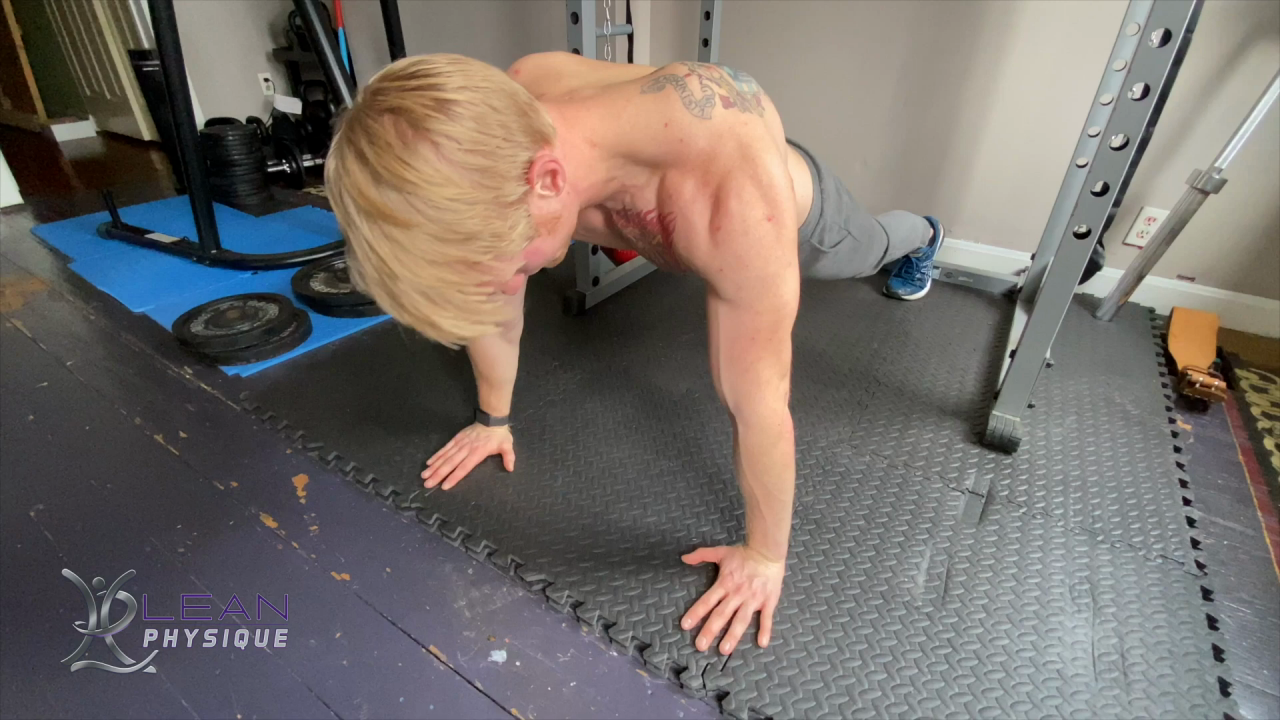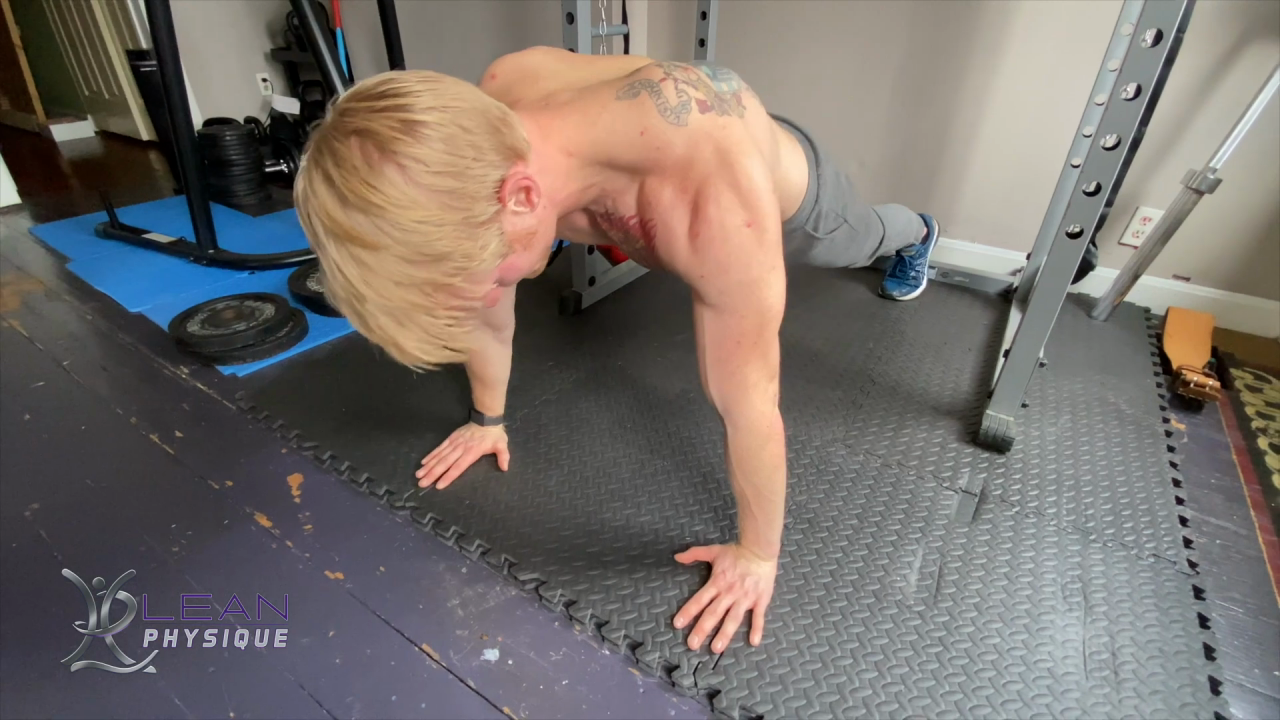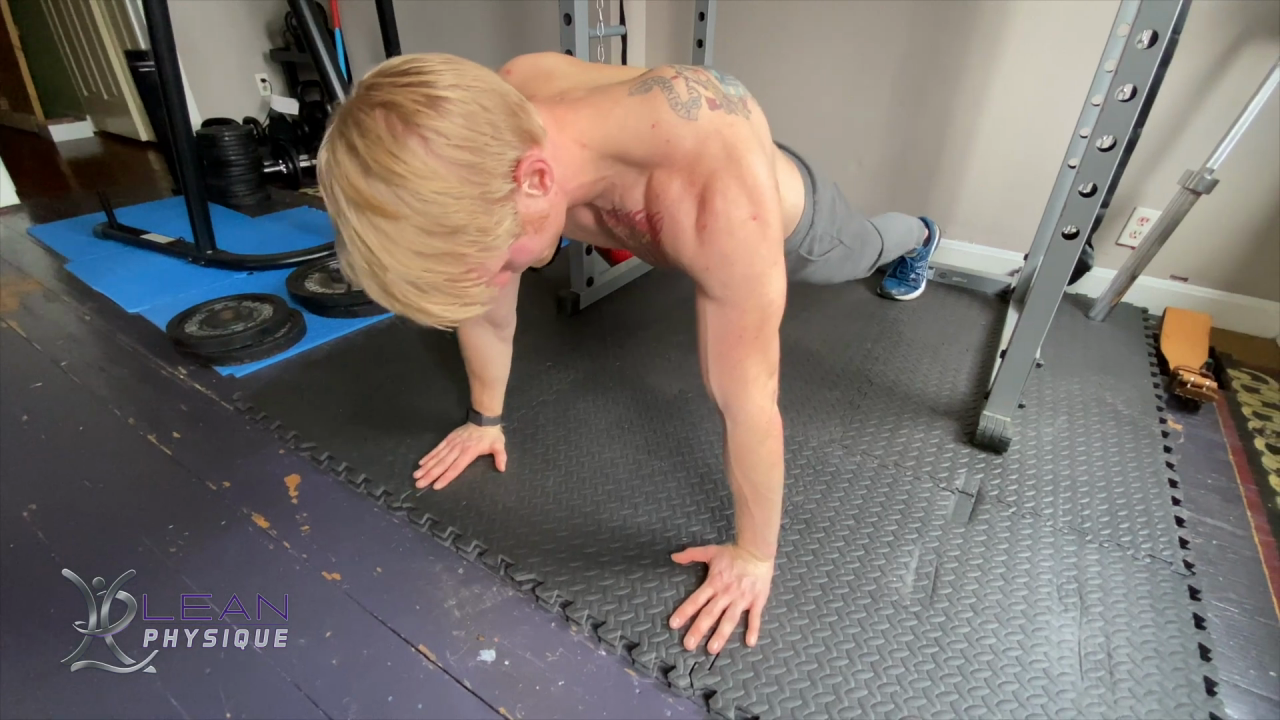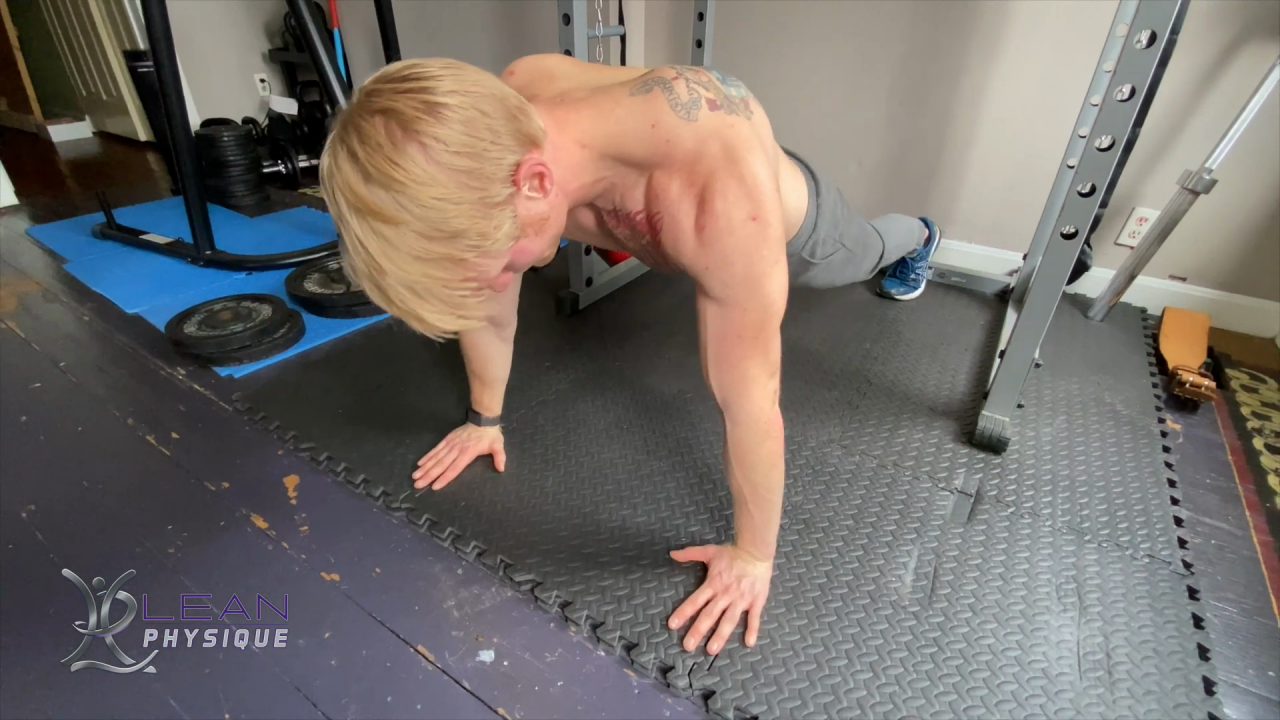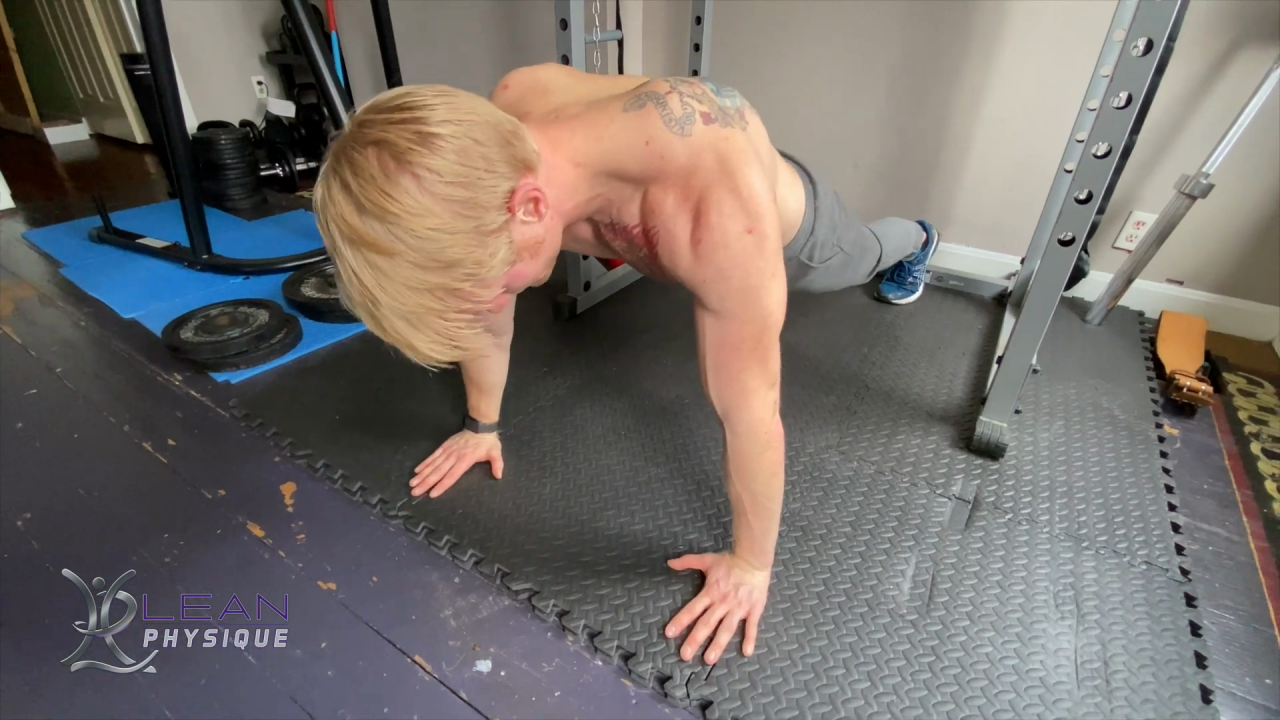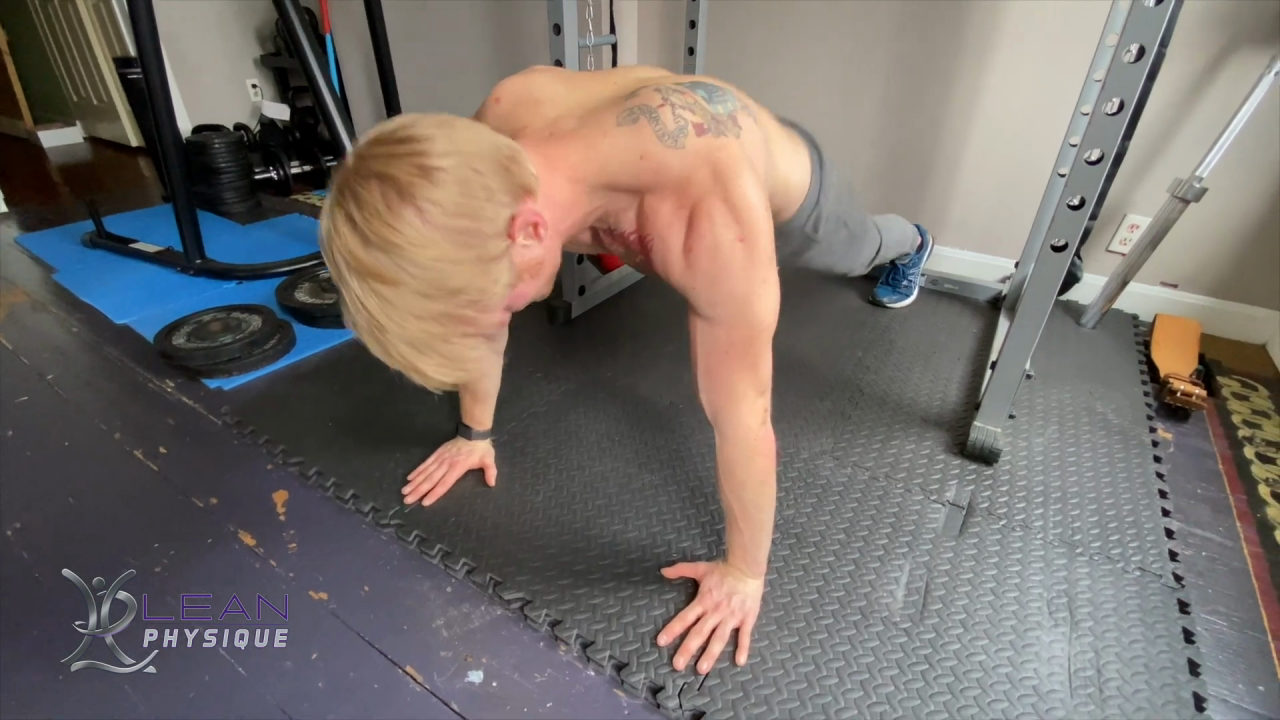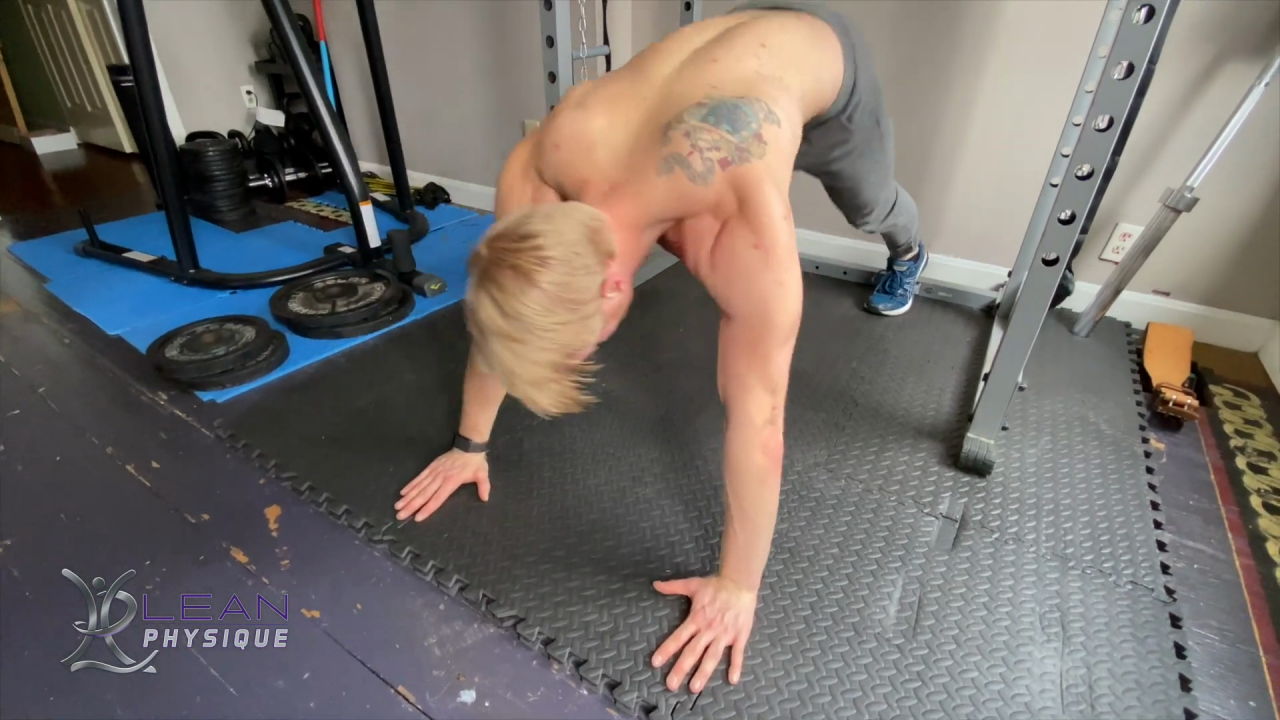
dt=0.3s
person 1, frame 1
left shoulder: (726, 193)
right shoulder: (500, 137)
left elbow: (759, 405)
right elbow: (493, 307)
left wrist: (766, 557)
right wrist: (494, 419)
left hip: (796, 215)
left knee: (870, 248)
left ankle: (921, 234)
person 1, frame 2
left shoulder: (709, 197)
right shoulder: (477, 138)
left elbow: (748, 406)
right elbow: (483, 311)
left wrist: (757, 555)
right wrist: (487, 418)
left hip: (790, 198)
left knee: (861, 243)
left ankle: (914, 232)
person 1, frame 3
left shoulder: (711, 193)
right shoulder: (489, 139)
left elbow: (748, 403)
right elbow: (486, 308)
left wrist: (753, 556)
right wrist: (486, 419)
left hip: (787, 222)
right hip: (682, 217)
left knee: (862, 250)
left ankle: (916, 235)
person 1, frame 4
left shoulder: (713, 193)
right shoulder: (494, 140)
left elbow: (749, 402)
right elbow: (488, 306)
left wrist: (752, 556)
right wrist: (485, 419)
left hip: (790, 226)
right hip: (698, 223)
left knee: (862, 251)
left ankle: (915, 235)
person 1, frame 5
left shoulder: (712, 207)
right shoulder: (490, 150)
left elbow: (751, 412)
right elbow: (486, 318)
left wrist: (751, 565)
right wrist: (482, 426)
left hip: (786, 229)
right hip: (679, 224)
left knee: (860, 254)
left ankle: (915, 239)
person 1, frame 6
left shoulder: (706, 218)
right shoulder: (481, 157)
left elbow: (742, 418)
right elbow: (476, 323)
left wrist: (744, 573)
right wrist: (475, 432)
left hip: (788, 203)
left knee: (858, 248)
left ankle: (910, 242)
person 1, frame 7
left shoulder: (743, 231)
right shoulder: (536, 172)
left elbow: (755, 417)
right elbow: (506, 318)
left hip: (829, 61)
left knee: (870, 208)
left ankle: (906, 252)
